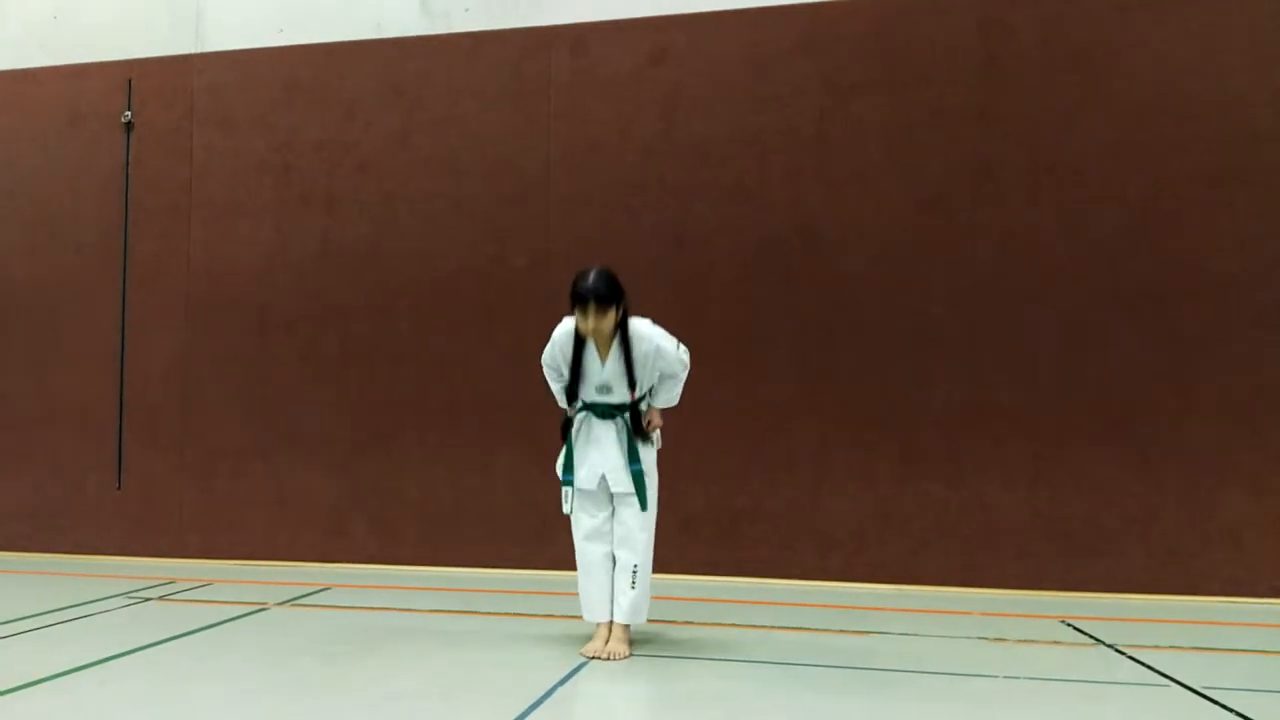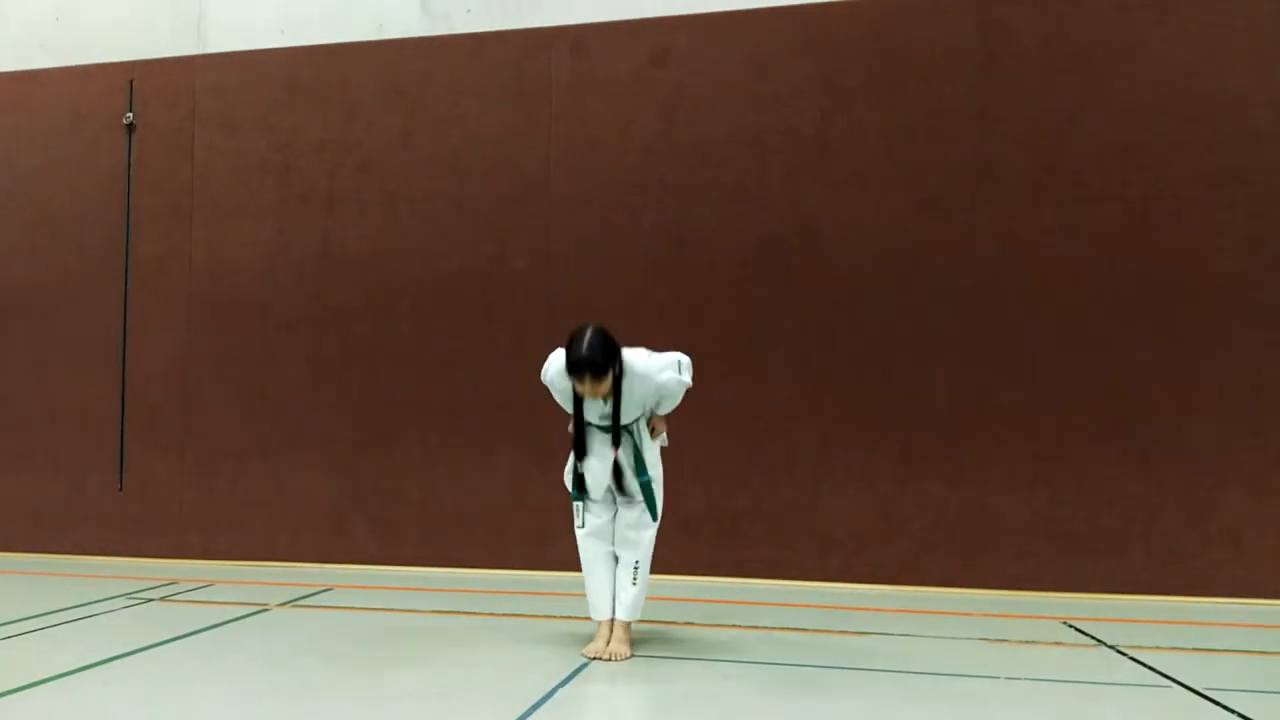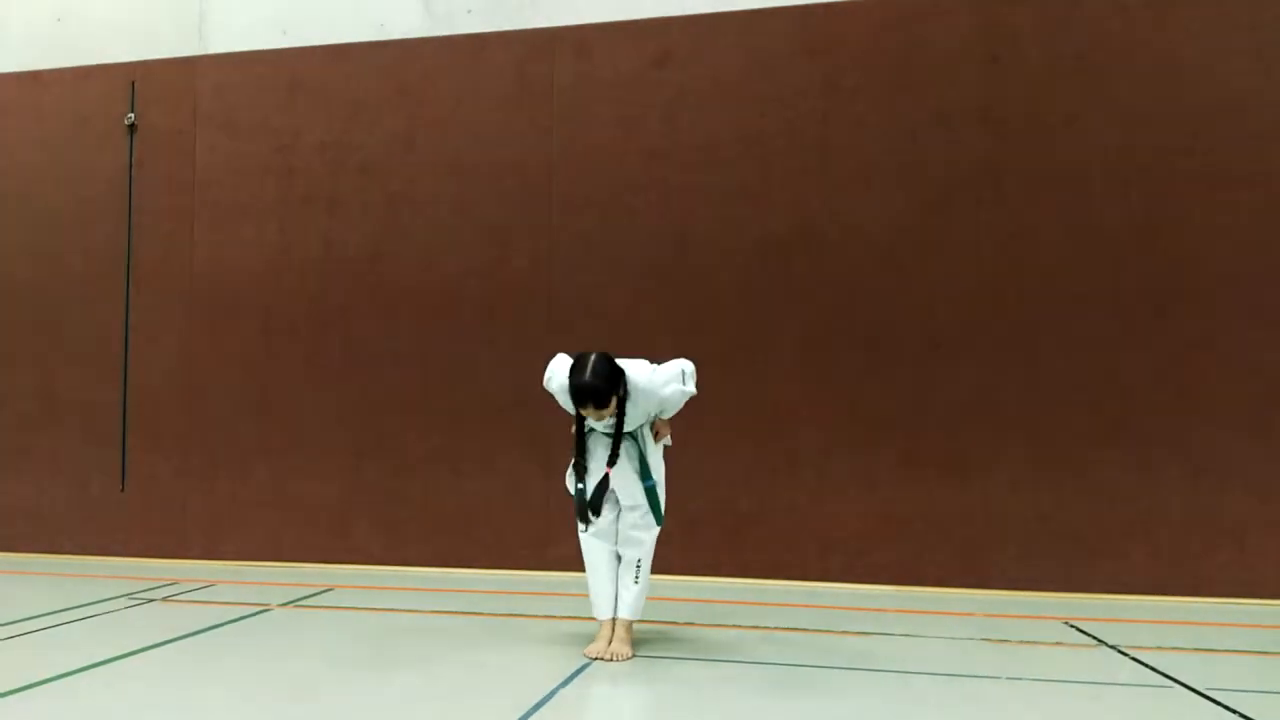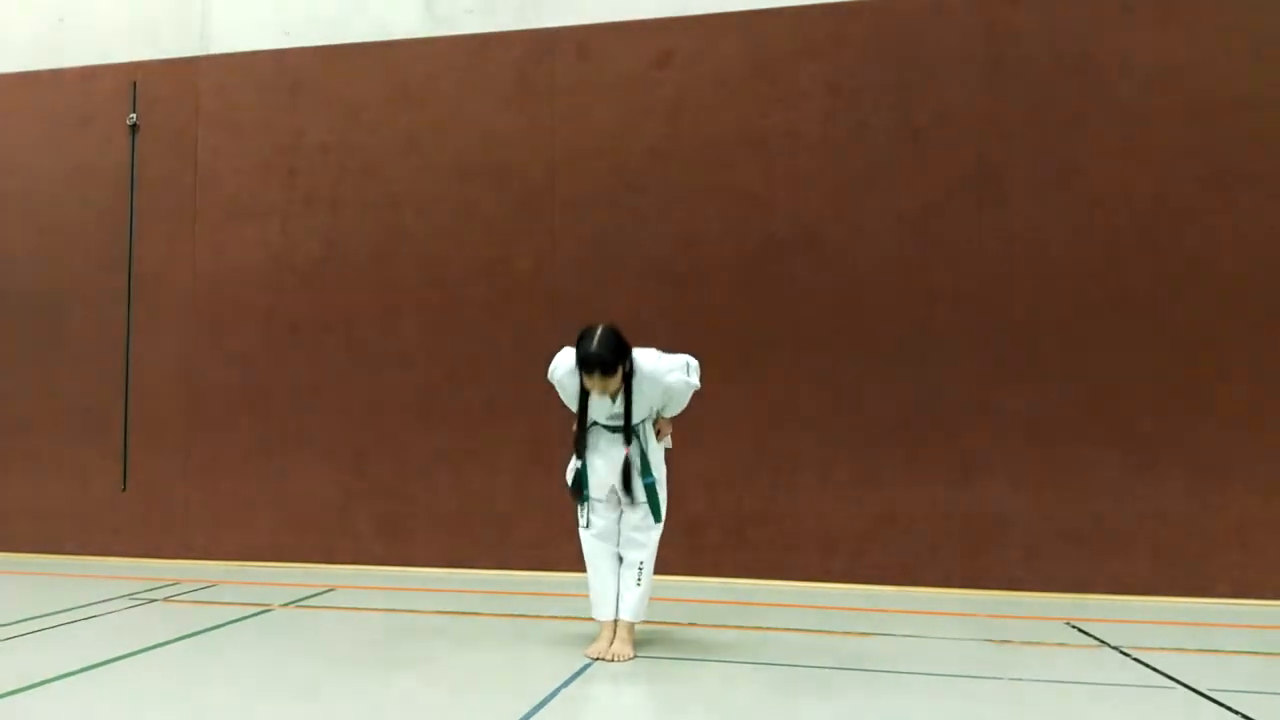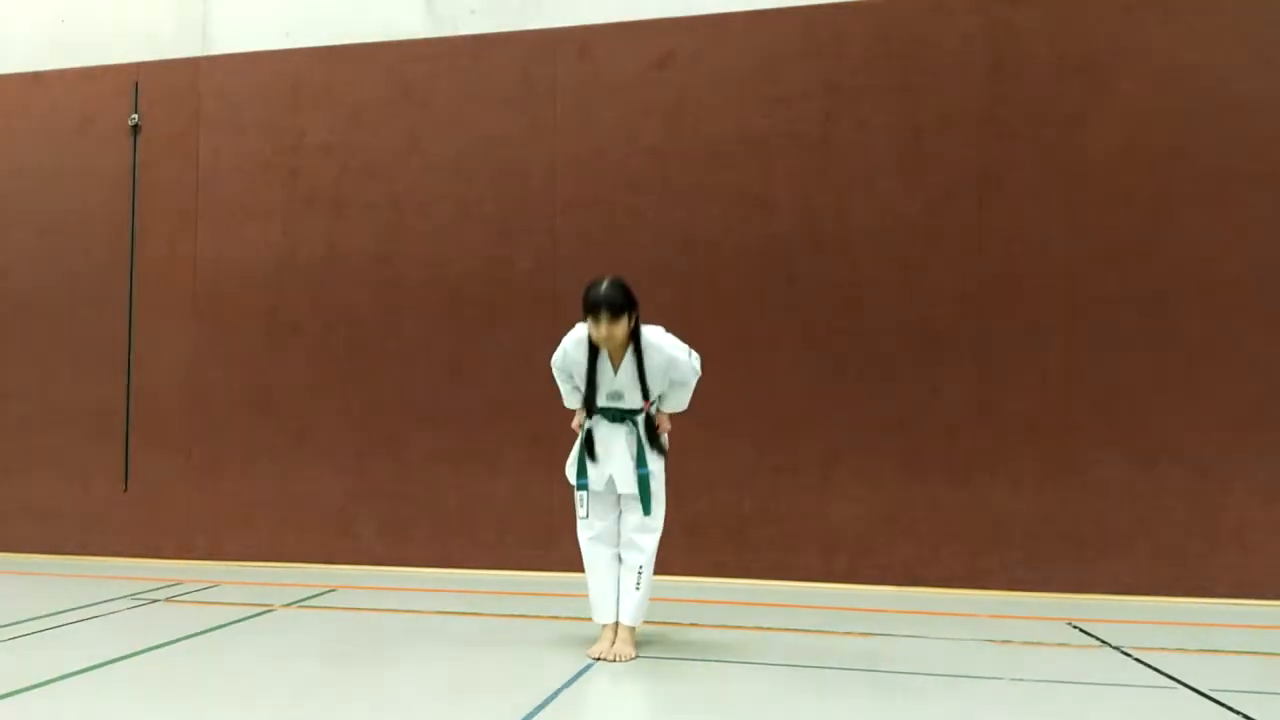
dt=0.2s
person 1, frame 1
left shoulder: (646, 337)
right shoulder: (562, 337)
left elbow: (678, 364)
right elbow: (553, 371)
left wrist: (656, 409)
right wrist: (571, 409)
left hip: (632, 436)
right hip: (586, 438)
left knee: (632, 532)
right knee: (590, 531)
left ankle: (622, 627)
right ankle: (601, 624)
person 1, frame 2
left shoulder: (645, 371)
right shoulder: (558, 370)
left elbow: (682, 367)
left wrist: (660, 414)
right wrist: (577, 416)
left hip: (636, 447)
right hip: (592, 445)
left knee: (634, 532)
right knee: (594, 528)
left ankle: (622, 627)
right ankle: (603, 624)
person 1, frame 3
left shoulder: (648, 384)
right shoulder: (562, 379)
left elbow: (686, 372)
left wrist: (663, 417)
right wrist: (583, 422)
left hip: (638, 448)
right hip: (595, 449)
left knee: (637, 533)
right knee: (596, 531)
left ankle: (623, 629)
right ankle: (606, 626)
person 1, frame 4
left shoulder: (655, 371)
right shoulder: (566, 368)
left elbow: (690, 372)
left wrist: (664, 416)
right wrist: (584, 417)
left hip: (641, 448)
right hip: (597, 447)
left knee: (639, 534)
right knee: (598, 532)
left ankle: (625, 630)
right ankle: (606, 626)
person 1, frame 5
left shoulder: (658, 345)
right shoulder: (575, 343)
left elbow: (690, 371)
right elbow: (562, 371)
left wrist: (665, 411)
right wrist: (579, 408)
left hip: (640, 443)
right hip: (598, 440)
left knee: (639, 533)
right knee: (597, 532)
left ankle: (626, 629)
right ankle: (607, 627)
